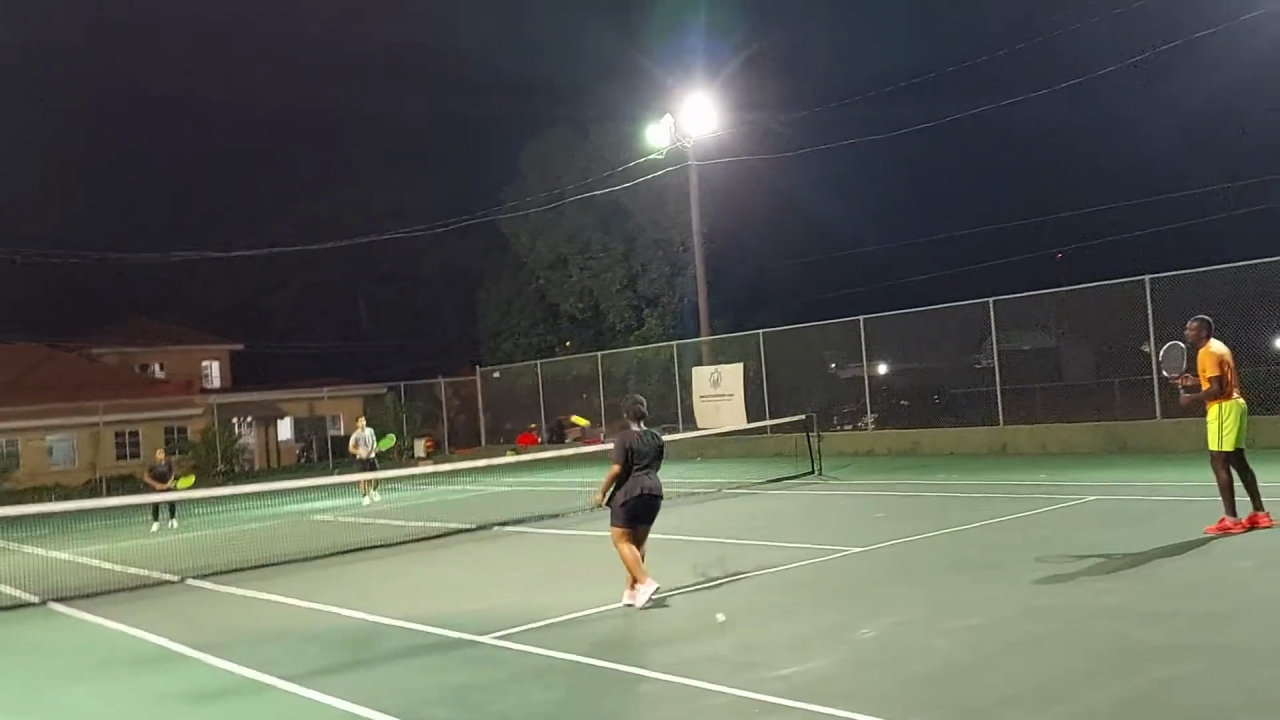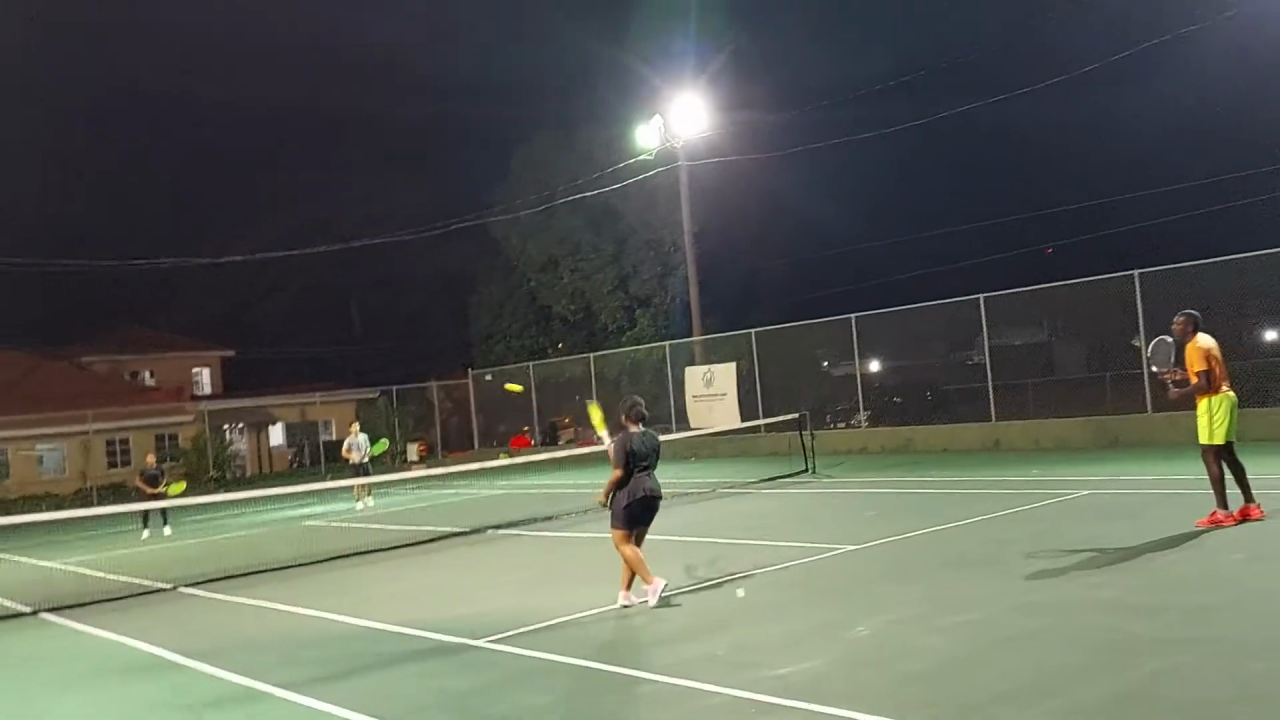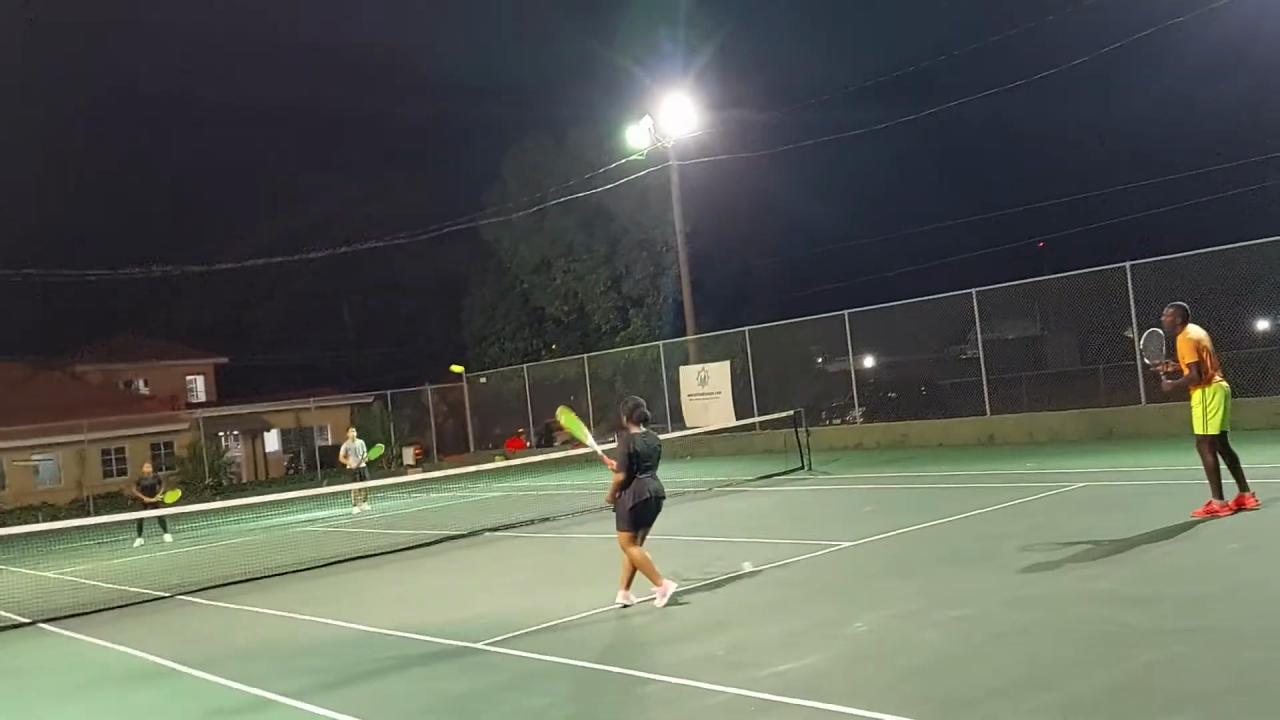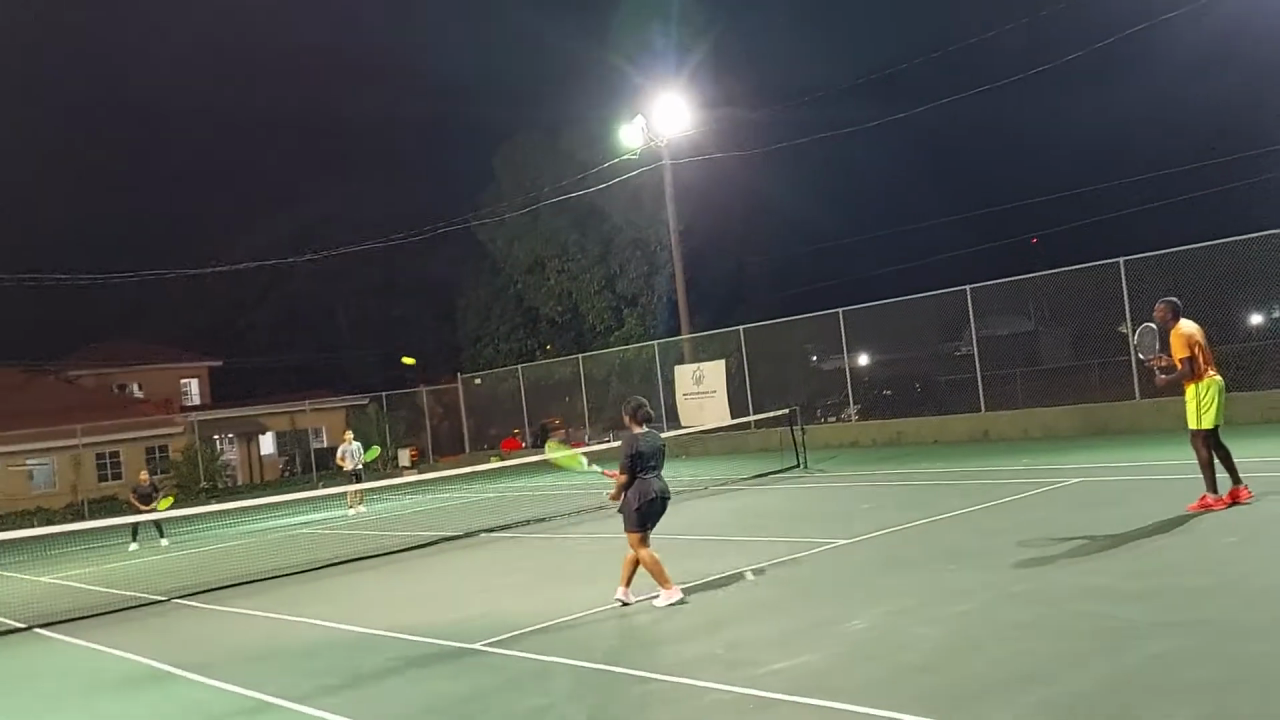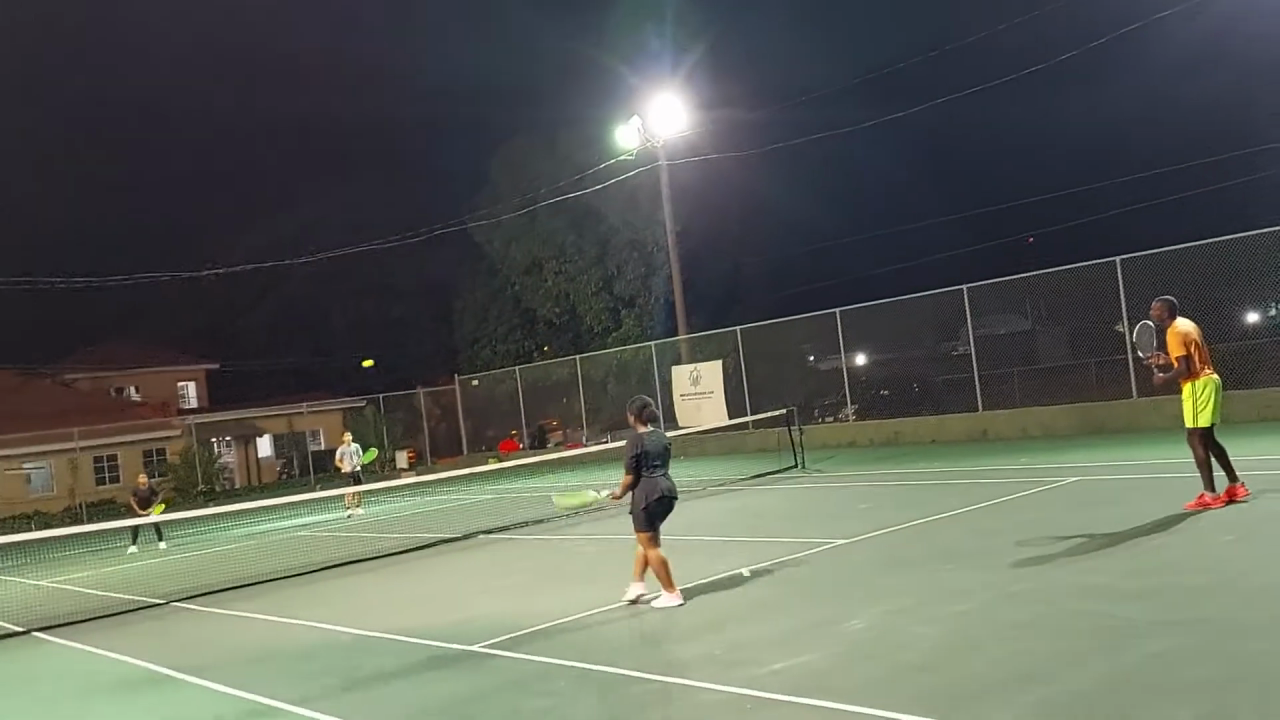
dt=0.1s
person 1, frame 1
left shoulder: (1208, 353)
right shoulder: (1218, 347)
left elbow: (1217, 389)
left wrist: (1192, 398)
right wrist: (1196, 382)
left hip: (1223, 409)
right hip: (1233, 405)
left knee: (1219, 462)
right knee: (1238, 461)
left ankle: (1232, 520)
right ankle: (1259, 514)
person 1, frame 2
left shoulder: (1195, 347)
right shoulder: (1205, 340)
left elbow: (1205, 384)
left wrist: (1180, 392)
right wrist: (1185, 376)
left hip: (1213, 402)
right hip: (1224, 398)
left knee: (1210, 456)
right knee: (1228, 454)
left ankle: (1223, 513)
right ankle: (1250, 506)
person 1, frame 3
left shoulder: (1186, 339)
right shoulder: (1196, 331)
left elbow: (1196, 376)
left wrist: (1173, 385)
right wrist: (1177, 367)
left hip: (1207, 393)
right hip: (1218, 388)
left knee: (1205, 446)
right knee: (1221, 445)
left ankle: (1218, 502)
right ankle: (1245, 494)
person 1, frame 4
left shoulder: (1178, 334)
right shoulder: (1190, 326)
left elbow: (1189, 371)
left wrist: (1166, 380)
right wrist: (1170, 361)
left hip: (1201, 387)
right hip: (1211, 382)
left knee: (1199, 440)
right knee: (1212, 439)
left ankle: (1212, 497)
right ankle: (1239, 487)
person 1, frame 5
left shoulder: (1174, 332)
right shoulder: (1187, 324)
left elbow: (1185, 369)
left wrist: (1163, 378)
right wrist: (1167, 360)
left hip: (1198, 386)
right hip: (1209, 381)
left knee: (1196, 440)
right knee: (1207, 438)
left ankle: (1211, 495)
right ankle: (1235, 485)
person 2, frame 1
left shoulder: (624, 438)
right shoulder: (656, 438)
left elbow: (616, 470)
left wrist: (602, 493)
left hip: (629, 493)
right hip: (652, 492)
left knee: (622, 541)
right knee: (638, 543)
left ankle: (645, 583)
right ankle: (631, 591)
person 2, frame 2
left shoulder: (624, 440)
right shoulder: (653, 438)
left elbow: (618, 474)
left wrist: (605, 494)
left hip: (629, 495)
right hip: (651, 493)
left knee: (623, 543)
right knee: (634, 543)
left ankle: (653, 582)
right ankle: (625, 592)
person 2, frame 3
left shoulder: (626, 441)
right shoulder: (654, 438)
left elbow: (622, 477)
left wrist: (612, 494)
right wrist: (619, 466)
left hip: (634, 496)
right hip: (654, 493)
left knee: (629, 545)
right knee: (634, 543)
left ankle: (662, 585)
right ankle: (624, 592)
person 2, frame 4
left shoulder: (630, 442)
right shoulder: (657, 438)
left elbow: (625, 478)
left wrist: (616, 493)
right wrist: (620, 474)
left hip: (639, 496)
right hip: (660, 493)
left knee: (640, 547)
right knee: (639, 544)
left ankle: (670, 589)
right ankle: (624, 590)
person 2, frame 5
left shoulder: (634, 442)
right shoulder: (662, 436)
left elbow: (631, 478)
left wrist: (620, 492)
right wrist: (629, 488)
left hip: (647, 495)
right hip: (667, 492)
left knee: (650, 546)
right knee: (646, 541)
left ankle: (671, 593)
right ankle: (637, 583)
